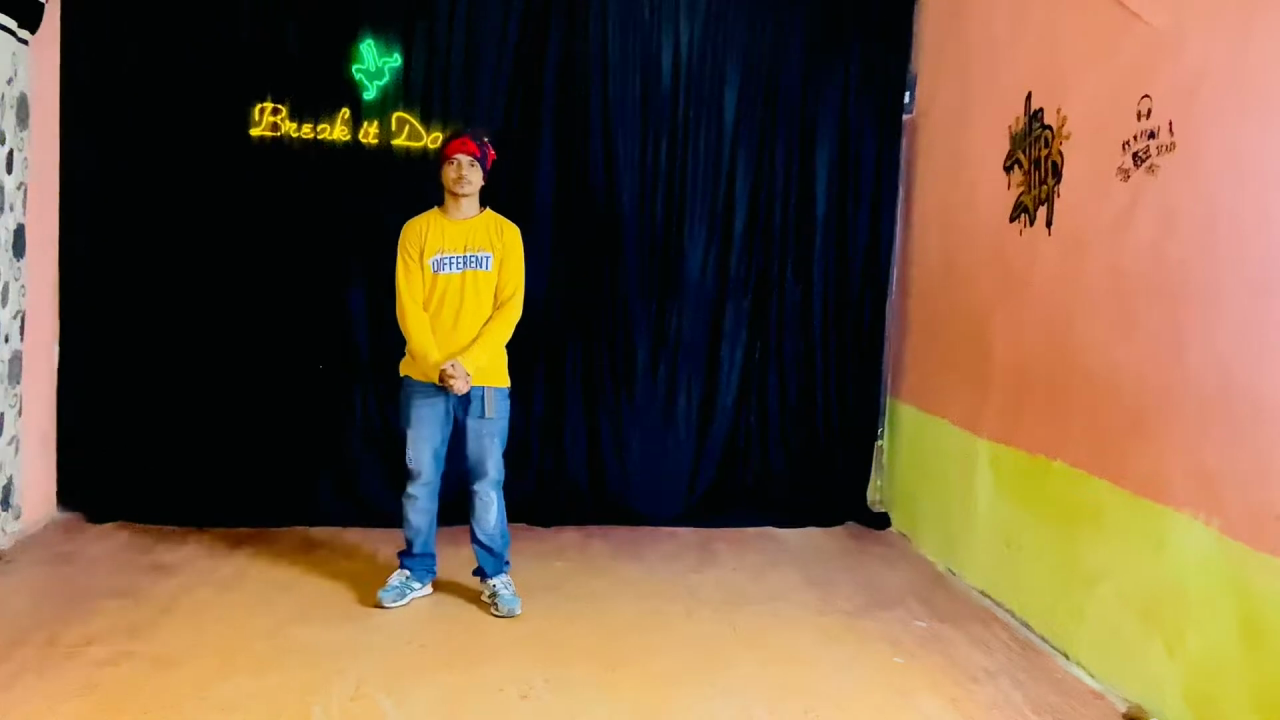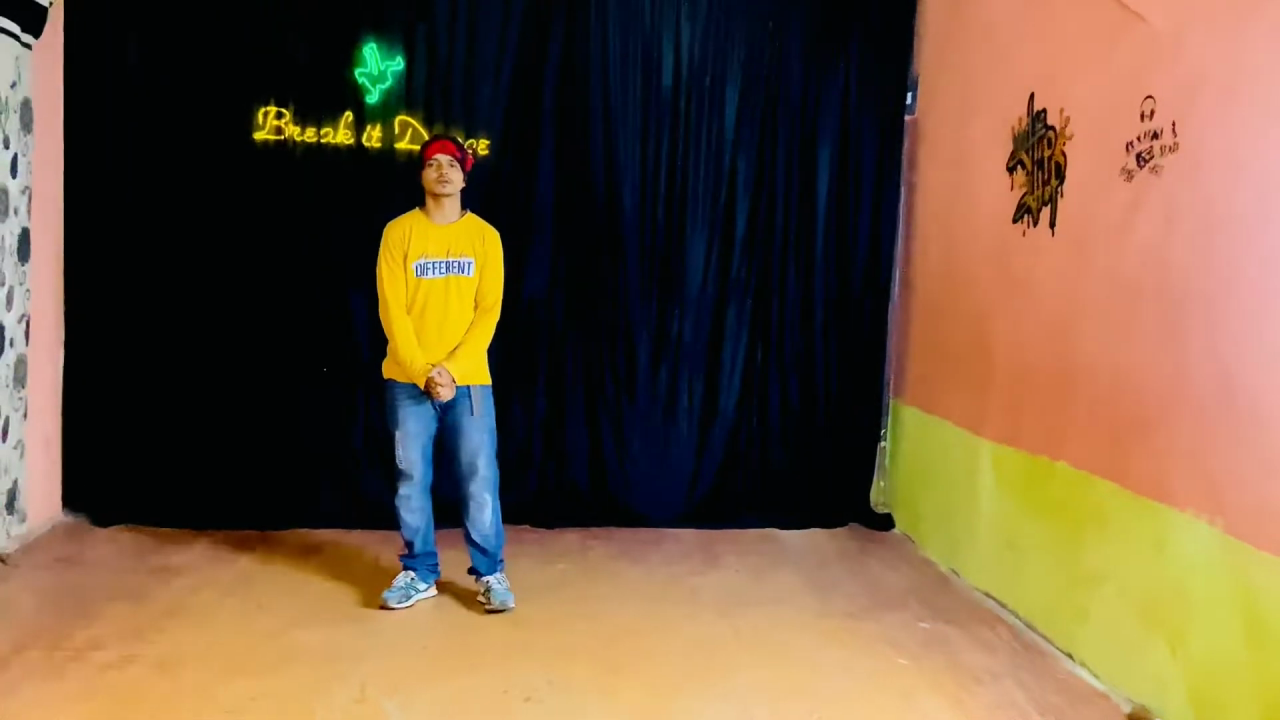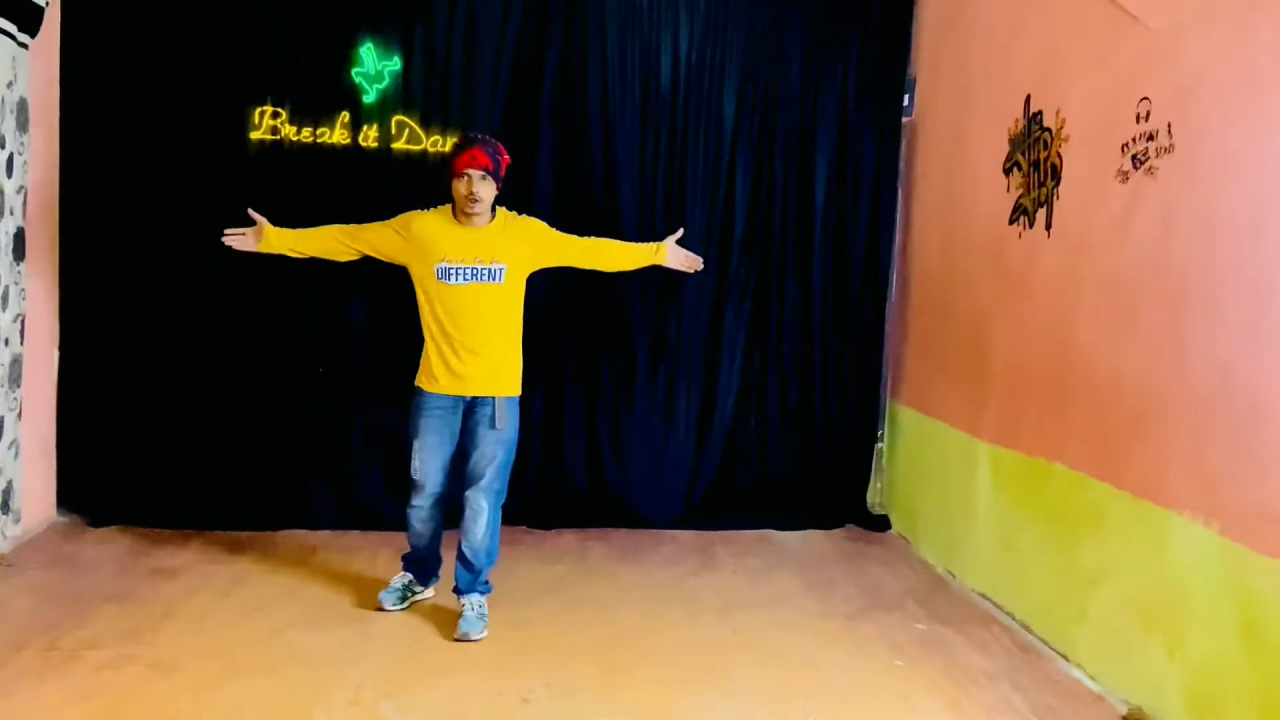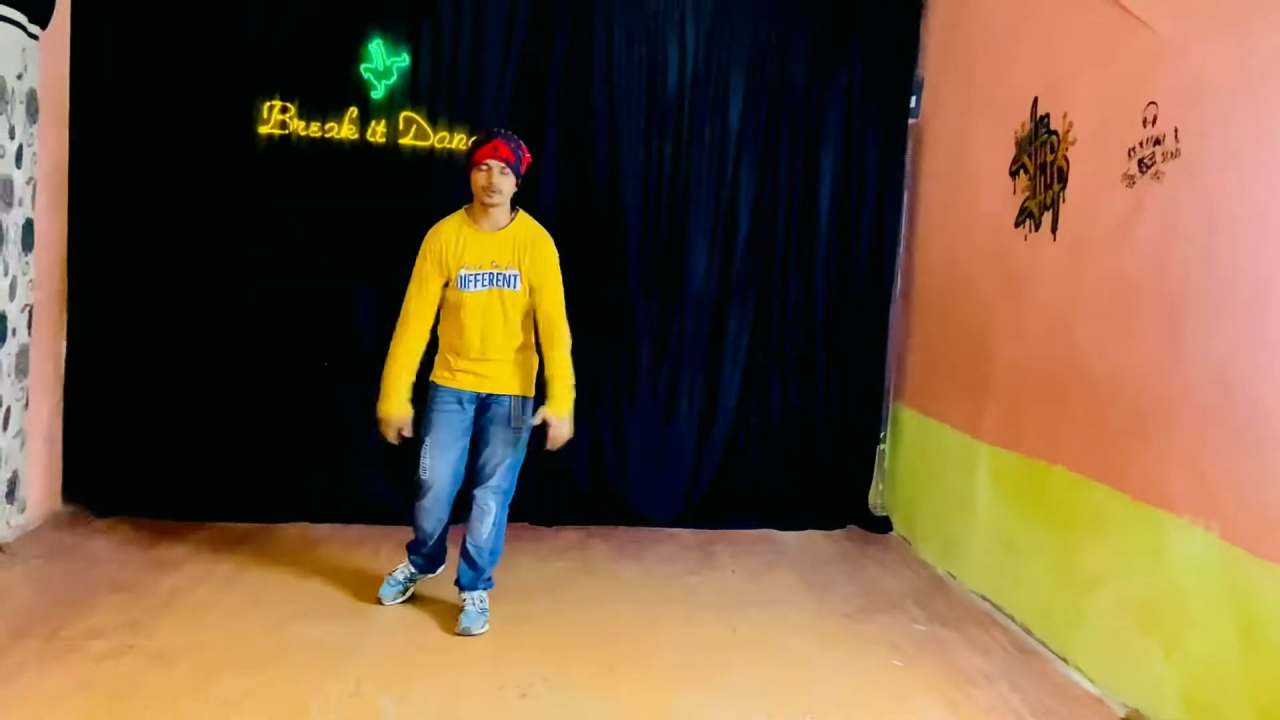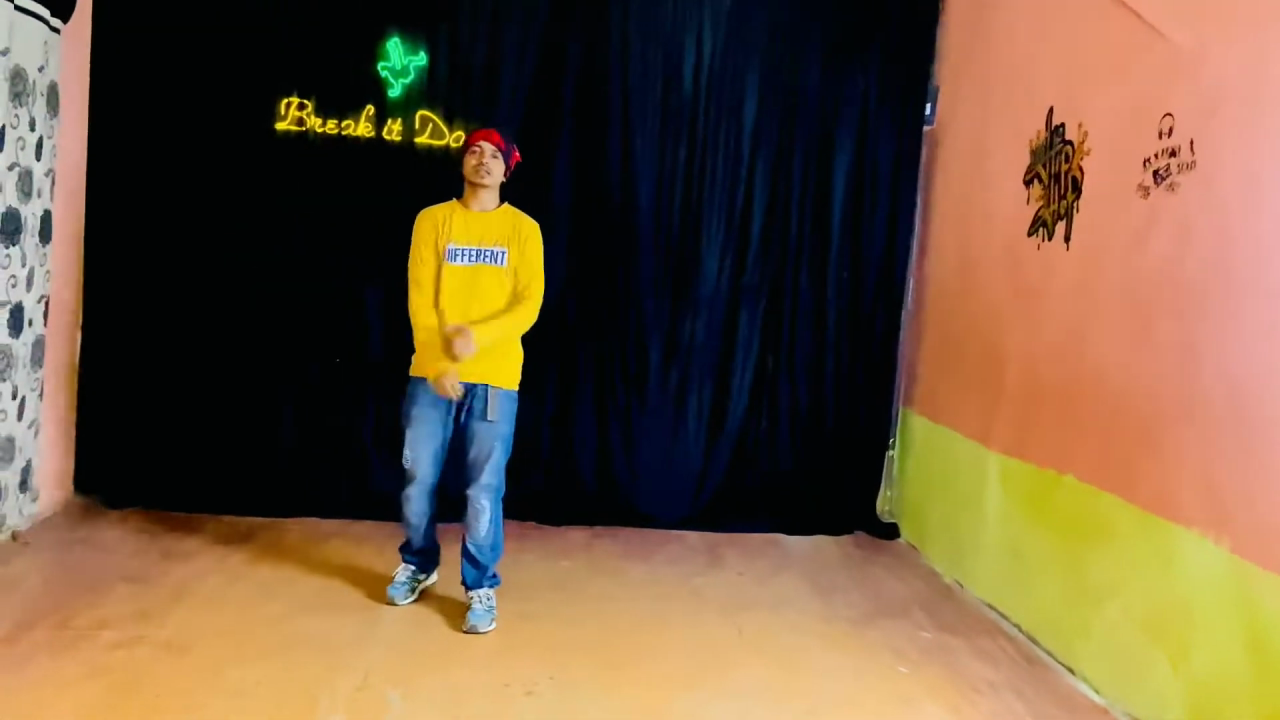
dt=0.7s
person 1, frame 1
left shoulder: (504, 233)
right shoulder: (417, 231)
left elbow: (509, 308)
right elbow: (409, 308)
left wrist: (468, 363)
right wrist: (438, 367)
left hip: (486, 377)
right hip: (424, 376)
left knee: (487, 477)
right knee: (421, 476)
left ankle: (494, 576)
right ankle: (416, 571)
person 1, frame 2
left shoulder: (484, 236)
right shoulder: (399, 232)
left elbow: (487, 313)
right elbow: (392, 311)
left wrist: (452, 370)
right wrist: (424, 373)
left hip: (469, 376)
right hip: (409, 378)
left knee: (480, 476)
right knee: (412, 477)
left ankle: (489, 573)
right ankle: (419, 572)
person 1, frame 3
left shoulder: (524, 234)
right shoulder: (418, 229)
left elbow: (589, 251)
right elbow: (346, 239)
left wrist: (656, 254)
right wrist: (273, 239)
left hip: (497, 389)
right hip: (437, 386)
left knee: (485, 492)
right knee: (426, 487)
left ankle: (474, 594)
right ankle: (419, 575)
person 1, frame 4
left shoulder: (536, 242)
right shoulder: (443, 236)
left elbow: (552, 324)
right elbow: (416, 317)
left wrist: (561, 399)
right wrist: (395, 395)
left hip: (512, 388)
right hip: (454, 382)
left knee: (493, 492)
right knee: (435, 483)
left ankle: (475, 589)
right ankle: (420, 563)
person 1, frame 5
left shoulder: (524, 229)
right shoulder: (431, 219)
left elbow: (529, 306)
right elbow: (420, 296)
left wrist: (480, 336)
right wrist: (440, 361)
left hip: (494, 377)
right hip: (432, 371)
left knee: (485, 485)
right knee: (418, 476)
left ankle: (481, 587)
right ankle: (418, 564)
